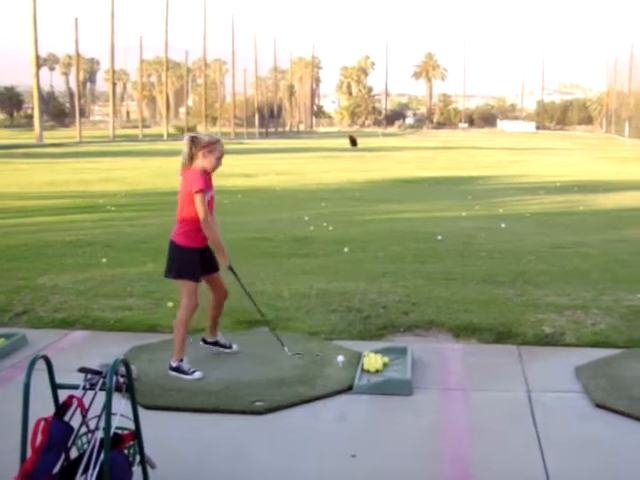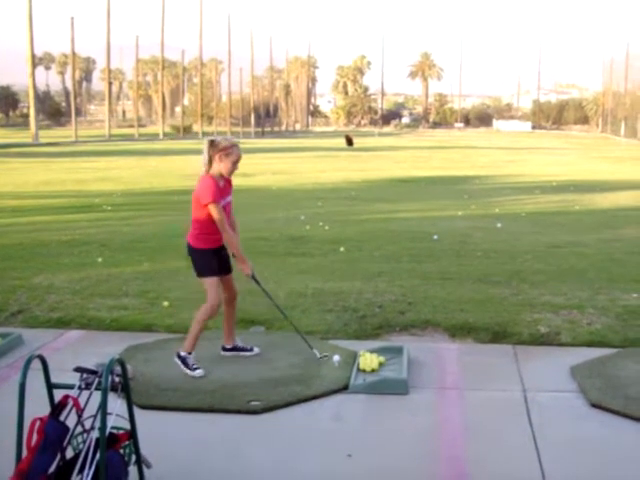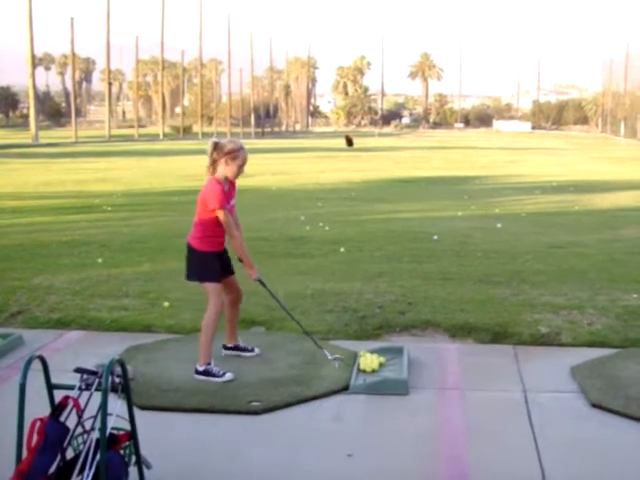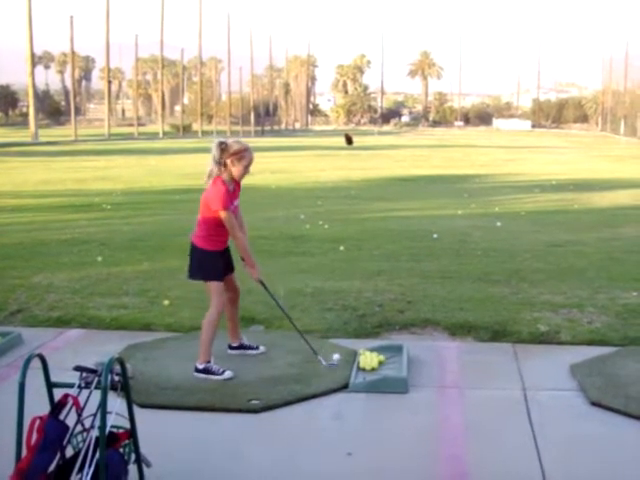
dt=0.3s
person 1, frame 1
left shoulder: (205, 177)
right shoulder: (196, 180)
left elbow: (210, 217)
right elbow: (204, 222)
left wrist: (217, 249)
right wrist: (222, 252)
left hip: (201, 246)
right hip: (185, 247)
left knee: (221, 292)
right knee: (189, 302)
left ankle: (211, 336)
right ankle: (177, 361)
person 1, frame 2
left shoulder: (226, 182)
right shoulder: (208, 187)
left elbow: (231, 220)
right elbow: (223, 228)
left wrist: (238, 253)
right wrist: (242, 260)
left hip: (217, 246)
right hip: (201, 247)
left knee: (230, 294)
right knee: (215, 300)
left ankle: (229, 343)
right ankle: (185, 352)
person 1, frame 3
left shoulder: (230, 185)
right shoulder: (215, 191)
left elbow: (236, 223)
right elbow: (232, 232)
left wrist: (243, 257)
right wrist: (250, 264)
left hip: (217, 249)
right hip: (203, 251)
left knee: (234, 294)
right knee: (217, 304)
left ankle: (231, 343)
right ankle: (203, 366)
person 1, frame 4
left shoulder: (234, 184)
right shoulder: (219, 192)
left elbow: (240, 222)
right elbow: (235, 233)
left wrist: (248, 258)
right wrist: (251, 265)
left hip: (219, 247)
right hip: (206, 249)
left knee: (233, 292)
right knee: (218, 303)
left ankle: (235, 342)
right ankle: (203, 363)
